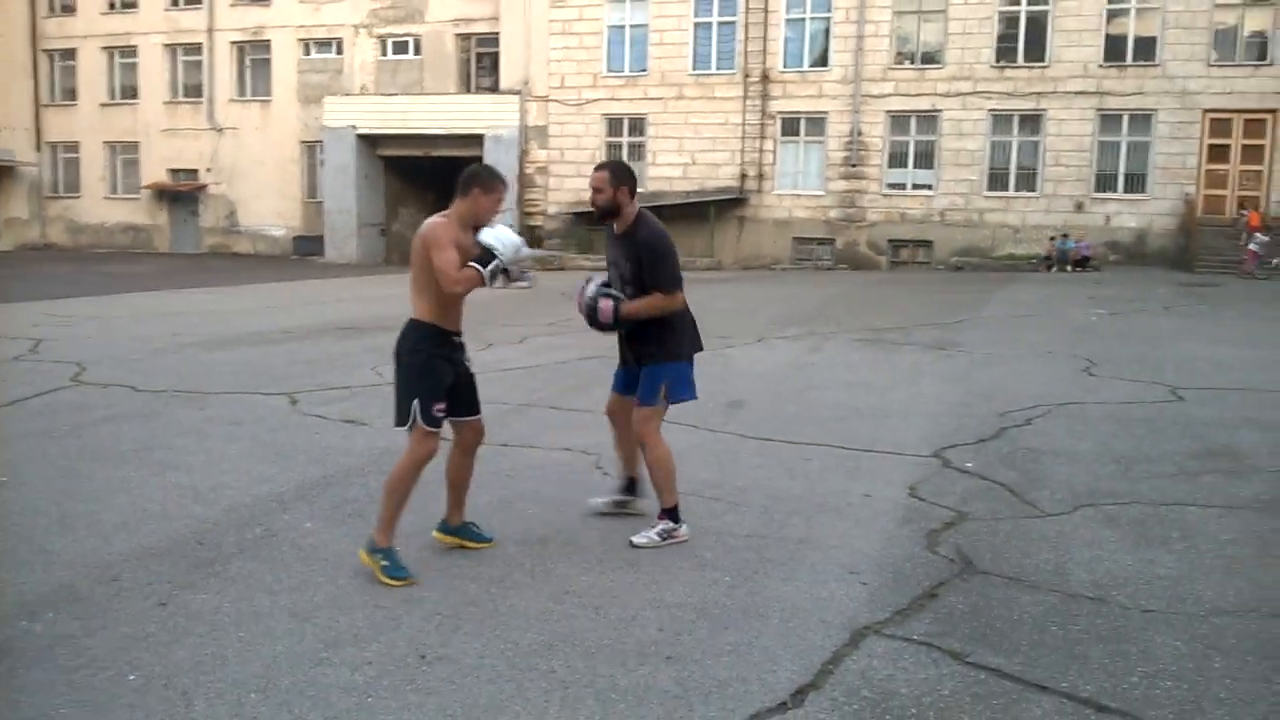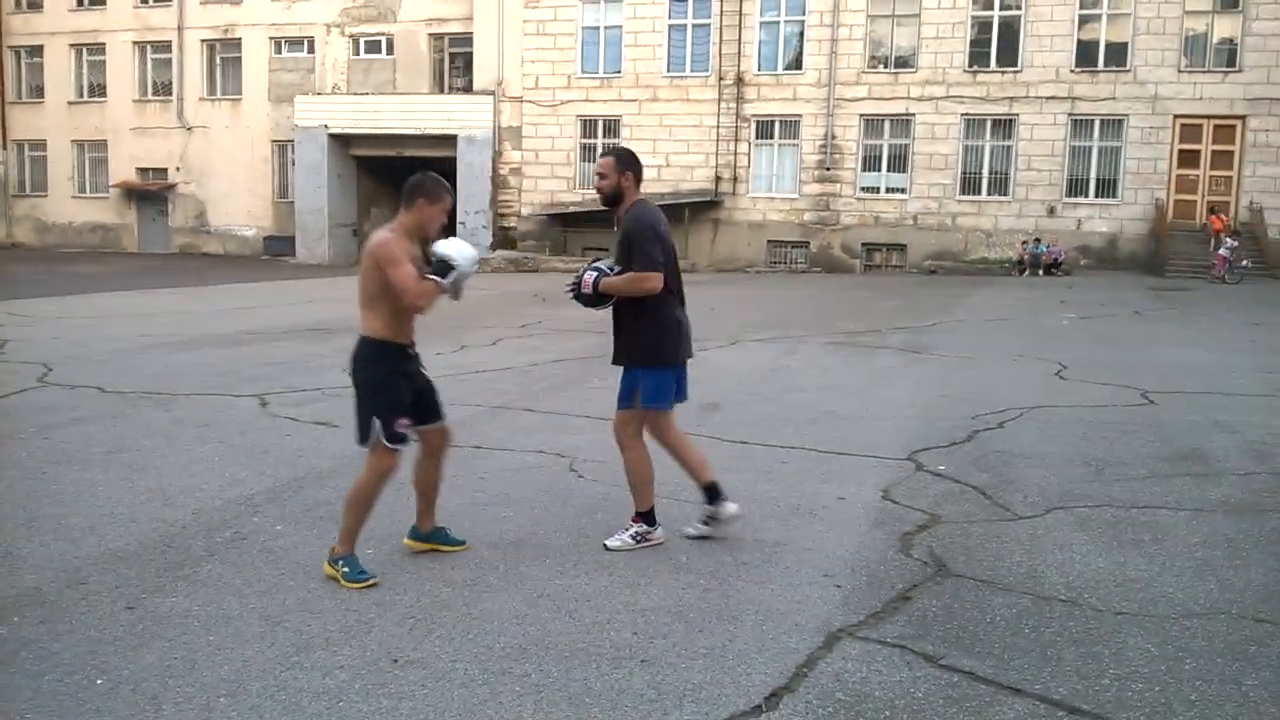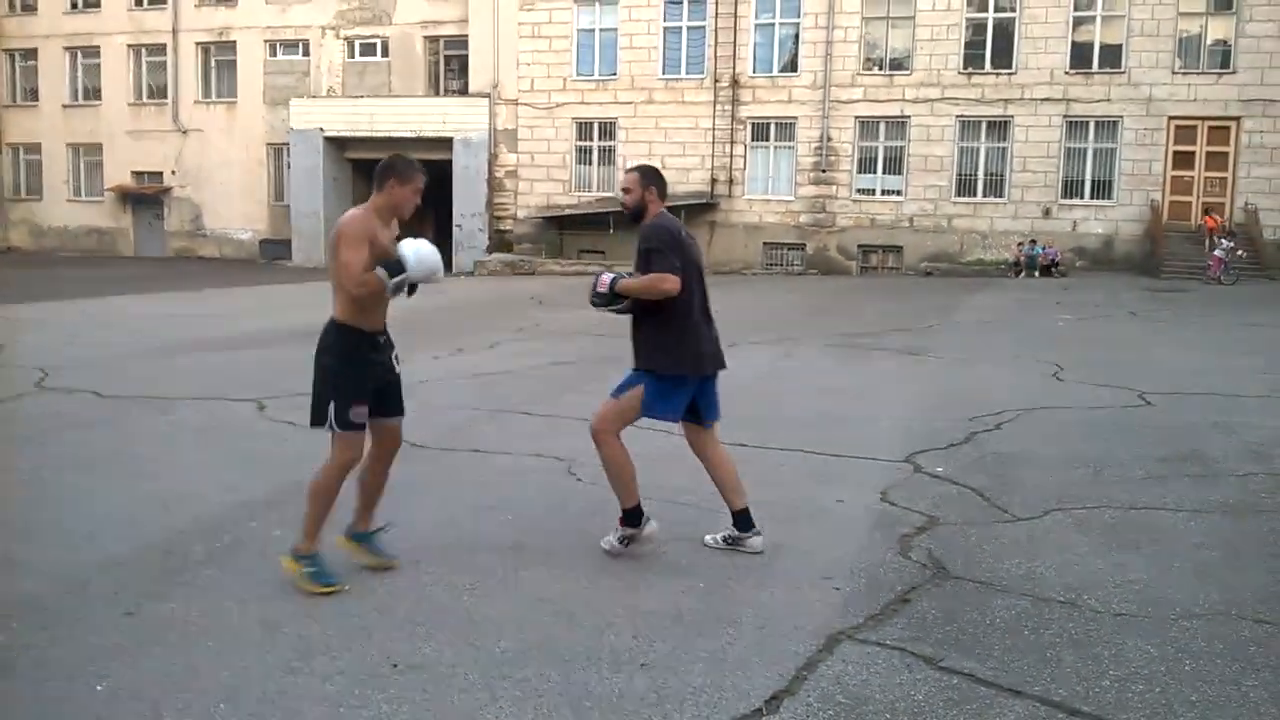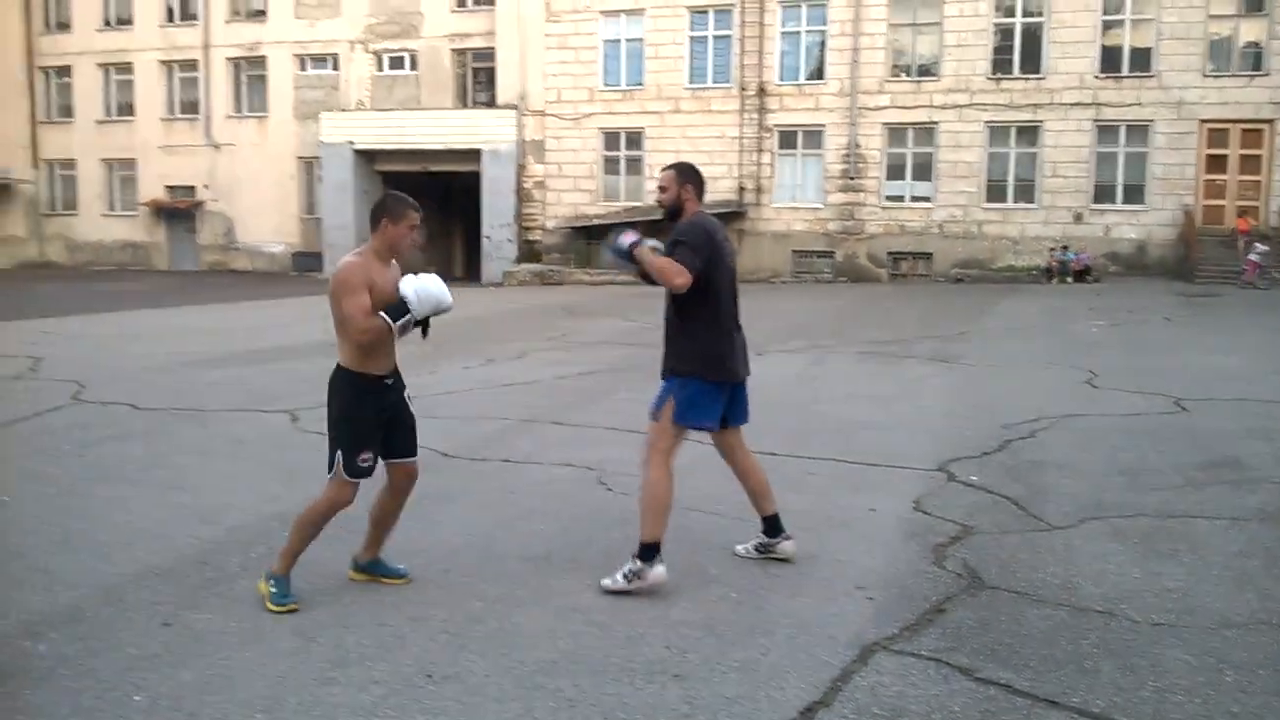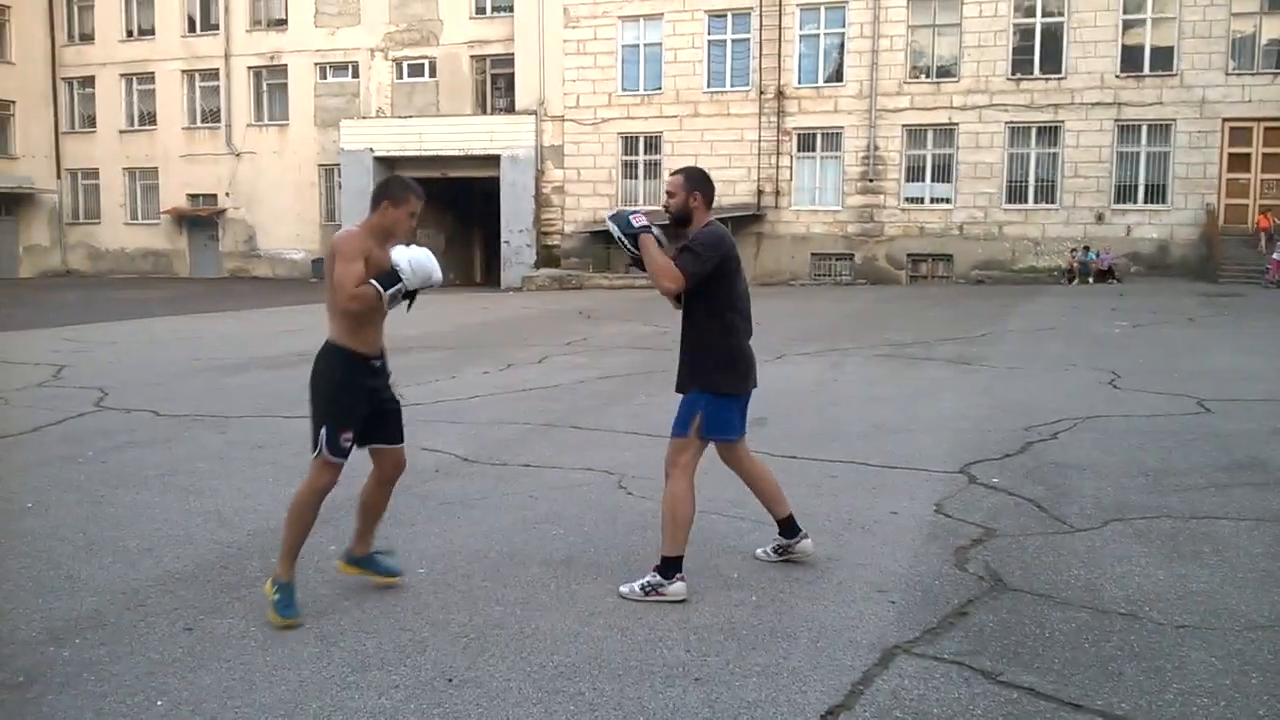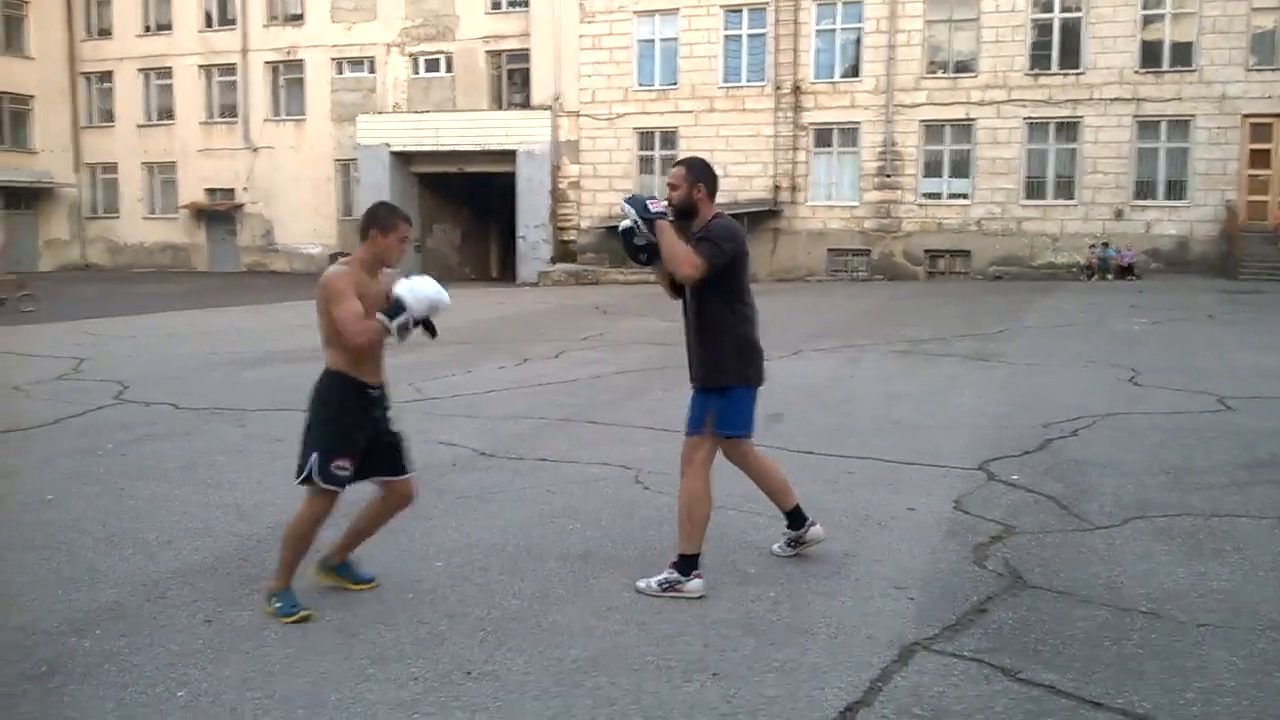
dt=0.2s
person 1, frame 1
left shoulder: (464, 233)
right shoulder: (438, 230)
left elbow: (468, 275)
right elbow: (454, 286)
left wrist: (495, 257)
right wrist: (489, 260)
left hip: (450, 344)
right hip: (424, 346)
left knee: (472, 433)
right knee: (422, 447)
left ankle: (453, 523)
right ankle: (379, 544)
person 1, frame 2
left shoulder: (407, 243)
right shoulder: (388, 243)
right elbow: (417, 300)
left wrist: (442, 276)
right wrist: (445, 272)
left hip: (403, 356)
right hip: (379, 359)
left knee: (437, 439)
right knee: (382, 462)
left ankle: (424, 528)
right ankle: (341, 554)
person 1, frame 3
left shoulder: (387, 225)
right shoulder: (354, 225)
right elbow: (356, 286)
left wrist: (404, 272)
right wrist: (398, 271)
left hip: (377, 342)
right hip: (345, 345)
left knee: (389, 439)
right knee: (346, 454)
left ankle: (360, 530)
right ankle: (303, 550)
person 1, frame 4
left shoulder: (390, 267)
right shoulder: (352, 270)
right elbow: (362, 332)
left wrist: (416, 311)
right wrist: (405, 309)
left hip: (390, 383)
right hip: (355, 388)
left knee: (405, 475)
right knee: (340, 494)
left ankle: (368, 558)
right ankle: (278, 573)
person 1, frame 5
left shoulder: (386, 247)
right shoulder: (349, 241)
right elbow: (350, 301)
left wrist: (405, 283)
right wrist: (394, 281)
left hip: (375, 367)
right hip: (342, 368)
left knee: (392, 465)
right knee: (324, 476)
left ankle: (359, 552)
right ankle: (282, 578)
person 1, frame 6
left shoulder: (379, 279)
right shoulder: (339, 278)
right elbow: (357, 338)
left wrist: (412, 315)
right wrist: (400, 310)
left hip: (373, 398)
right hip: (341, 398)
left knee: (400, 493)
right knee: (320, 502)
left ankle: (335, 560)
right ankle: (279, 587)
person 2, frame 1
left shoulder: (650, 236)
right shoulder: (615, 228)
left elbow: (671, 299)
left wrist: (618, 309)
left hip: (667, 344)
right hip: (638, 341)
left knee: (645, 428)
right knee: (617, 411)
left ankle: (671, 521)
right ankle: (628, 492)
person 2, frame 2
left shoulder: (639, 222)
right shoulder: (641, 216)
left elbow: (651, 281)
left wrist: (600, 283)
right wrist: (609, 279)
left hip: (652, 345)
right hip: (656, 341)
left knee: (626, 428)
right knee: (660, 426)
left ankle: (645, 523)
right ankle: (717, 501)
person 2, frame 3
left shoulder: (656, 230)
right shoulder: (676, 230)
left elbow: (667, 284)
left wrist: (617, 285)
right wrist: (628, 289)
left hip: (670, 358)
right hip: (699, 353)
left knee: (602, 427)
right knee: (704, 441)
left ankle: (633, 521)
right ankle: (746, 530)
person 2, frame 4
left shoulder: (691, 228)
right shoulder: (712, 230)
left elbow: (679, 280)
left wrist: (639, 249)
right wrist: (650, 256)
left hip: (698, 362)
right hip: (726, 357)
left knee: (657, 451)
right knee: (732, 444)
left ankle: (647, 562)
right ankle: (776, 536)
person 2, frame 5
left shoulder: (709, 239)
right shoulder: (708, 239)
left elbow: (669, 284)
right elbow: (681, 297)
left wrist: (643, 234)
right wrist: (649, 252)
left hip: (714, 373)
right hip: (727, 368)
left knee: (679, 465)
right knee: (734, 452)
left ankle: (668, 575)
right ankle: (792, 535)
person 2, frame 6
left shoulder: (722, 232)
right shoulder: (701, 233)
left elbow: (688, 269)
right elbow: (675, 286)
left wrist: (659, 222)
right wrist: (653, 243)
left hip: (726, 366)
right hip: (722, 362)
left knee: (694, 461)
right knee: (737, 449)
left ankle: (685, 572)
right ankle: (801, 525)
